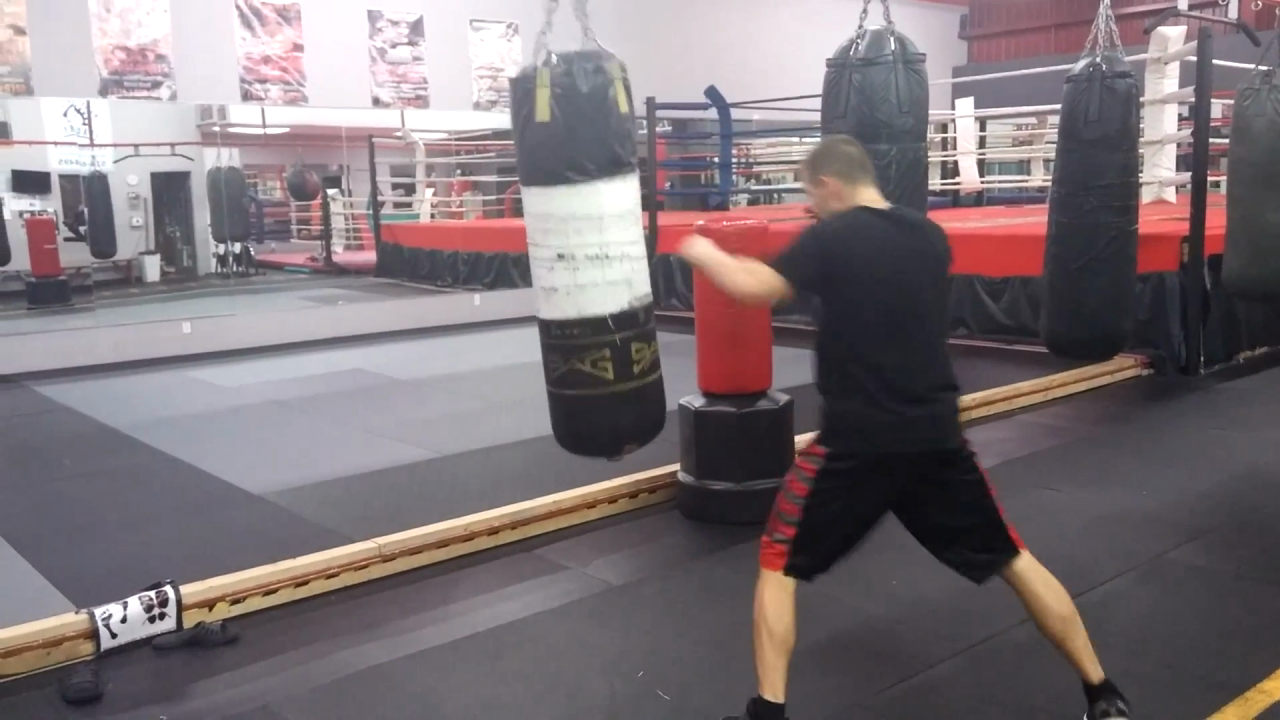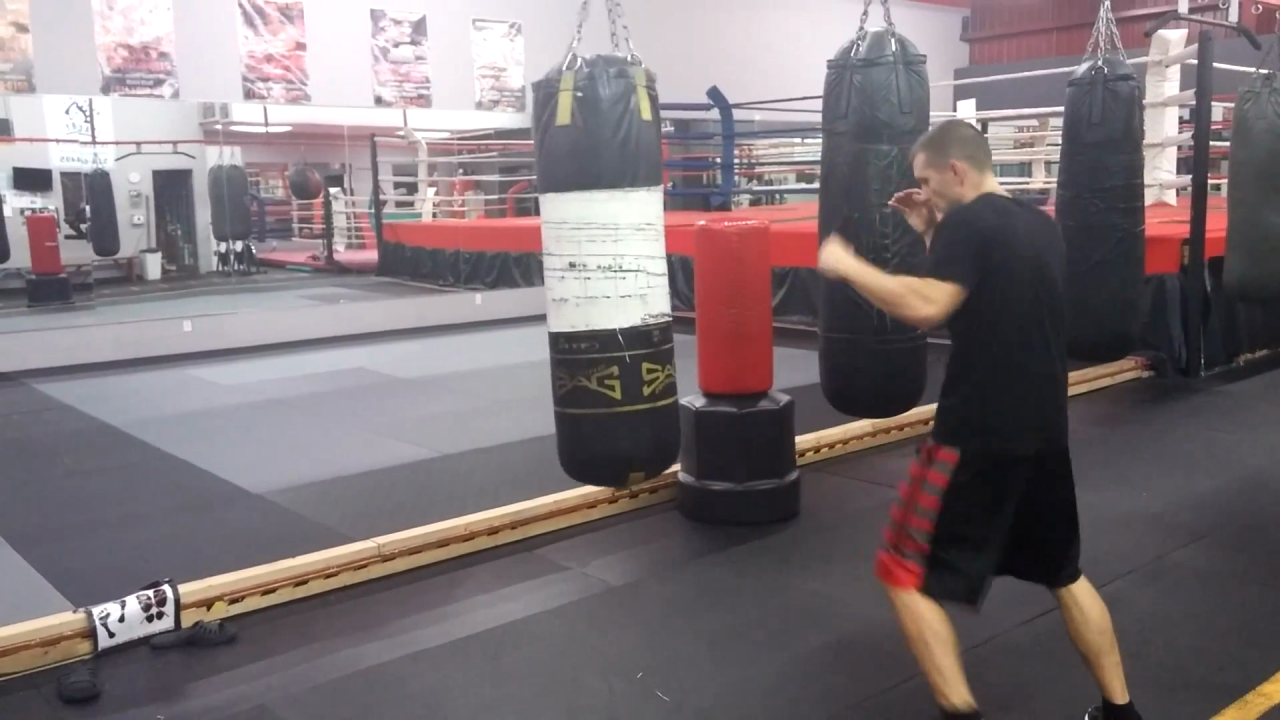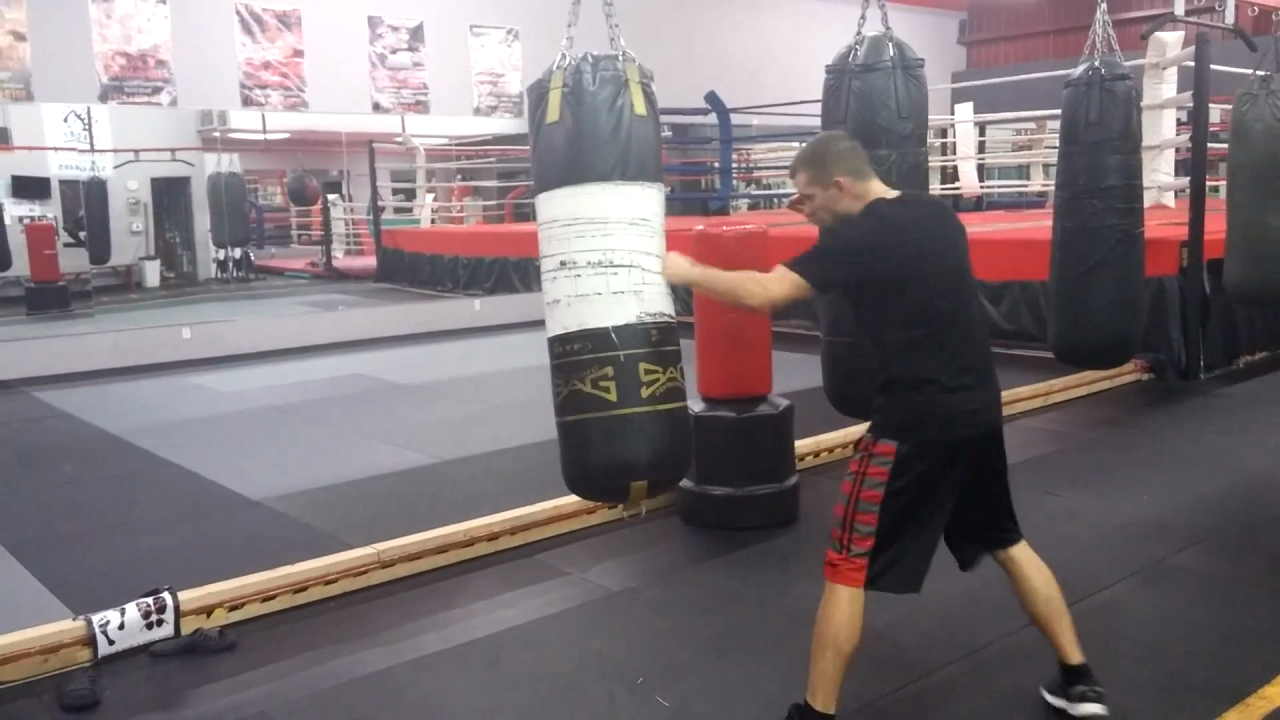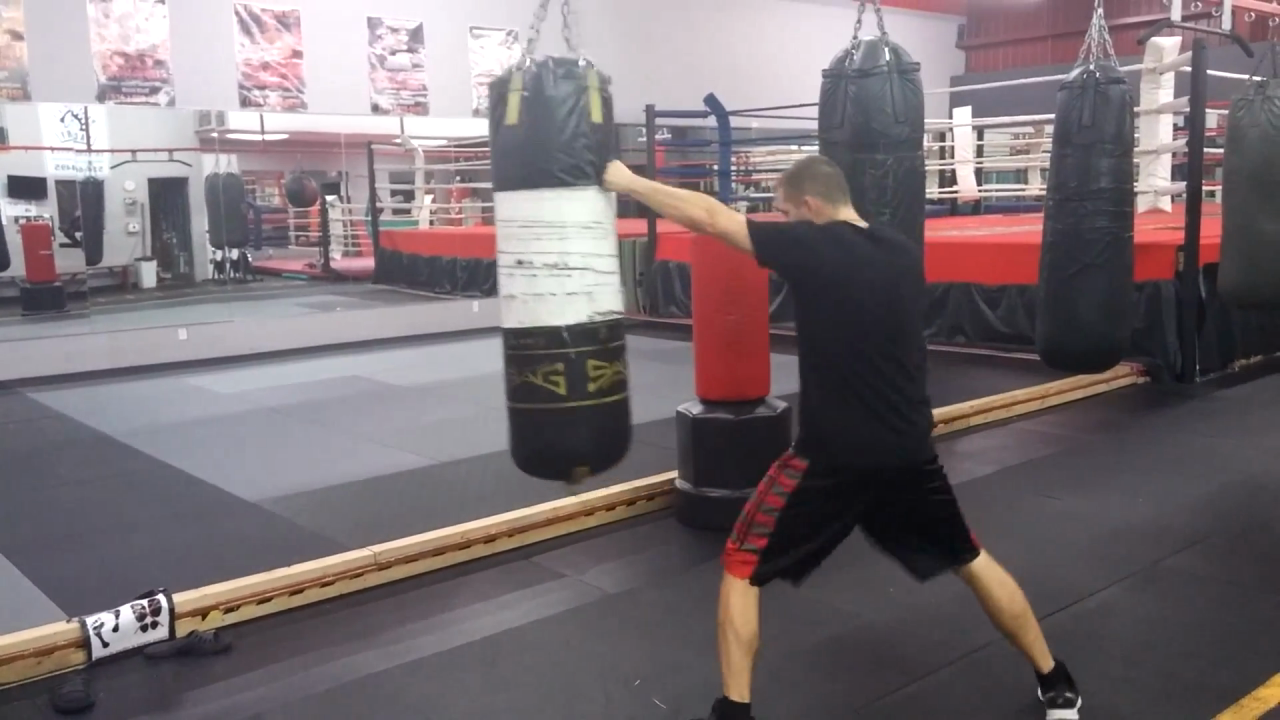
dt=0.5s
person 1, frame 1
left shoulder: (831, 240)
right shoulder: (931, 236)
left elbow: (753, 287)
left wrist: (702, 251)
left hip: (855, 441)
right hip: (936, 436)
left knee: (779, 562)
right knee: (1013, 560)
person 1, frame 2
left shoulder: (971, 224)
right shoulder: (1039, 226)
left elbow: (928, 306)
left wrist: (847, 264)
right wrist: (933, 228)
left hip: (977, 437)
right hip: (1044, 433)
left knee: (904, 577)
right knee: (1064, 576)
person 1, frame 3
left shoulder: (859, 237)
right shoulder: (934, 215)
left elbow: (764, 294)
left wrist: (689, 272)
right wrist: (828, 227)
left hip: (910, 428)
right hip: (977, 416)
left knee: (848, 570)
right knee: (1006, 544)
person 1, frame 4
left shoulder: (809, 246)
right shoulder: (903, 256)
left elbow: (709, 218)
left wrist: (625, 181)
left hip: (831, 455)
right hip: (907, 448)
left knee: (742, 567)
right knee: (970, 559)
